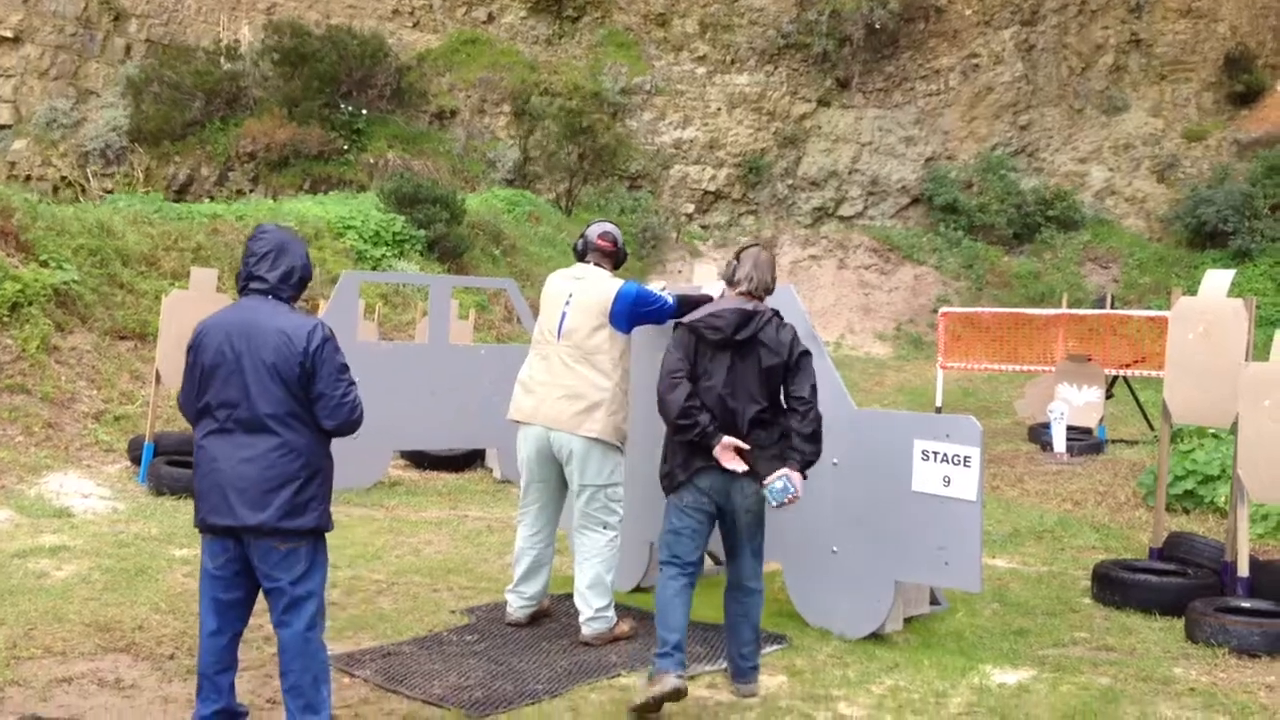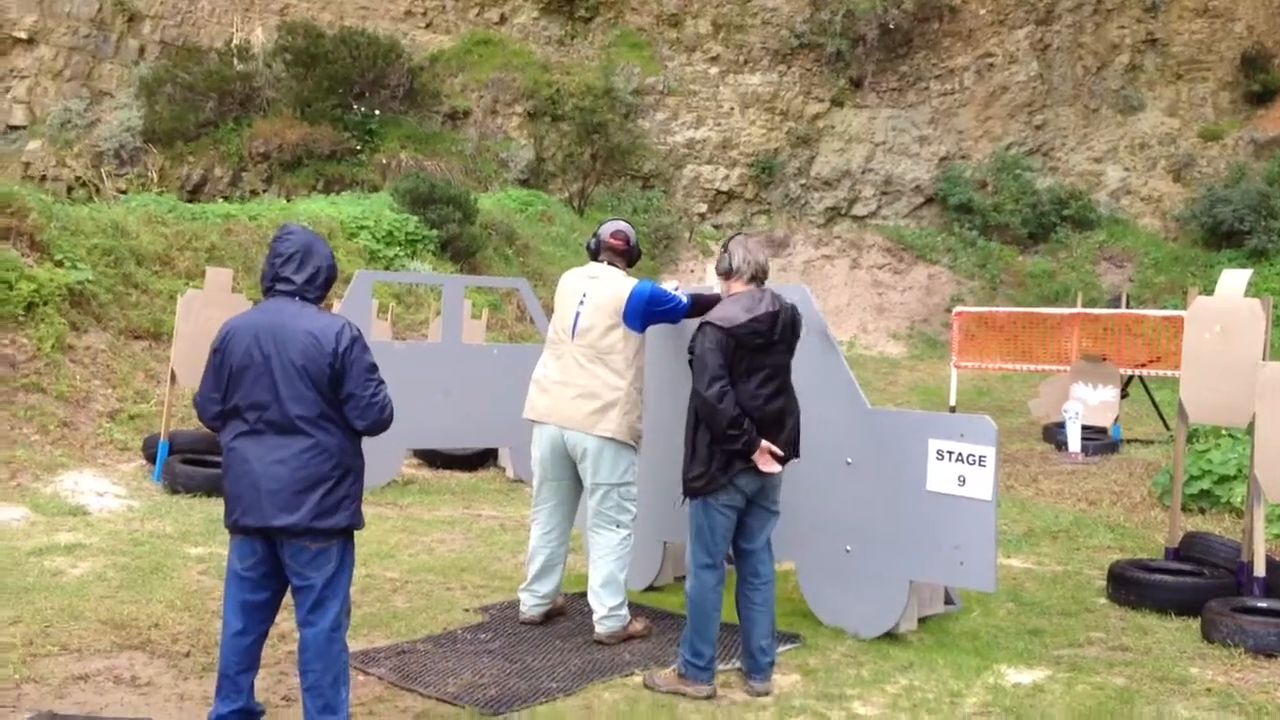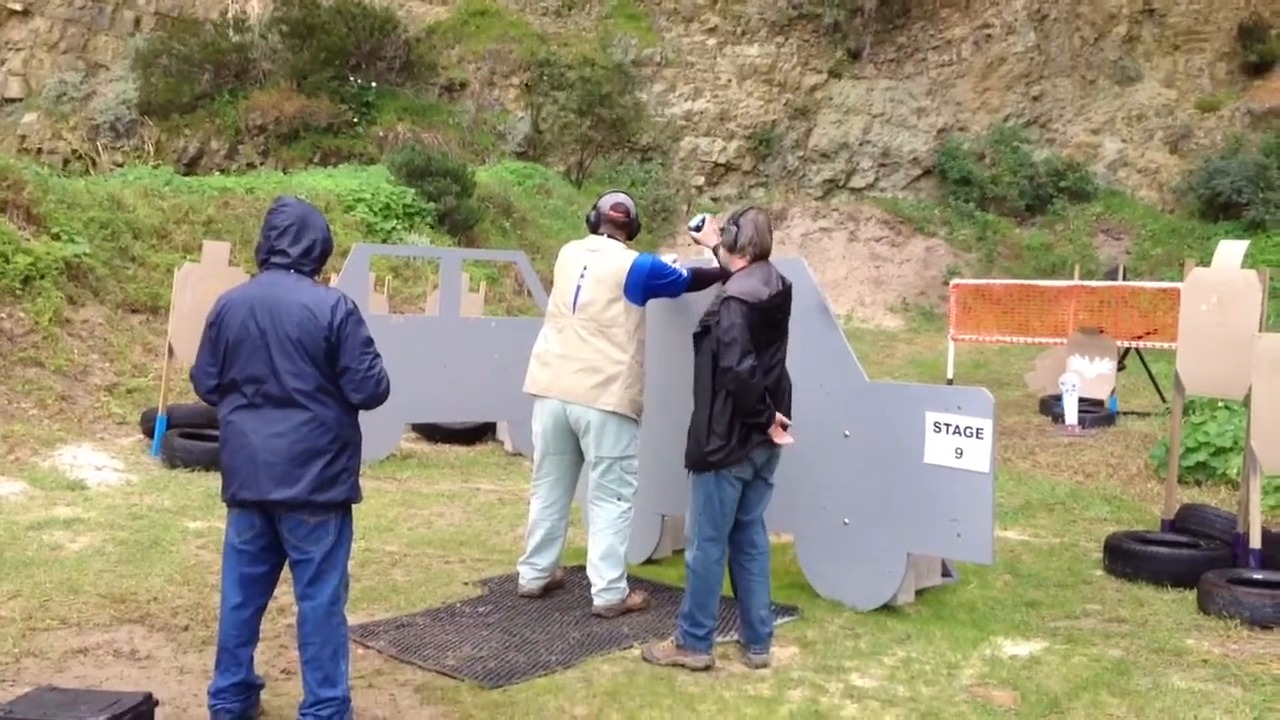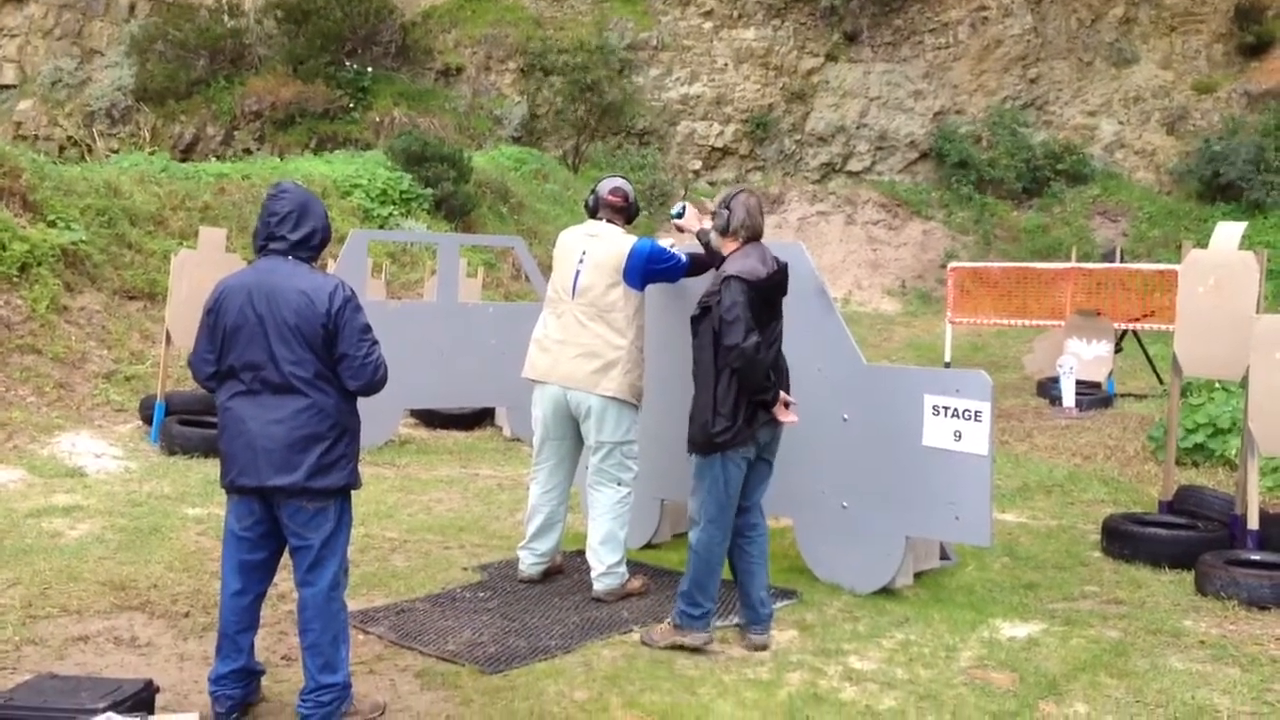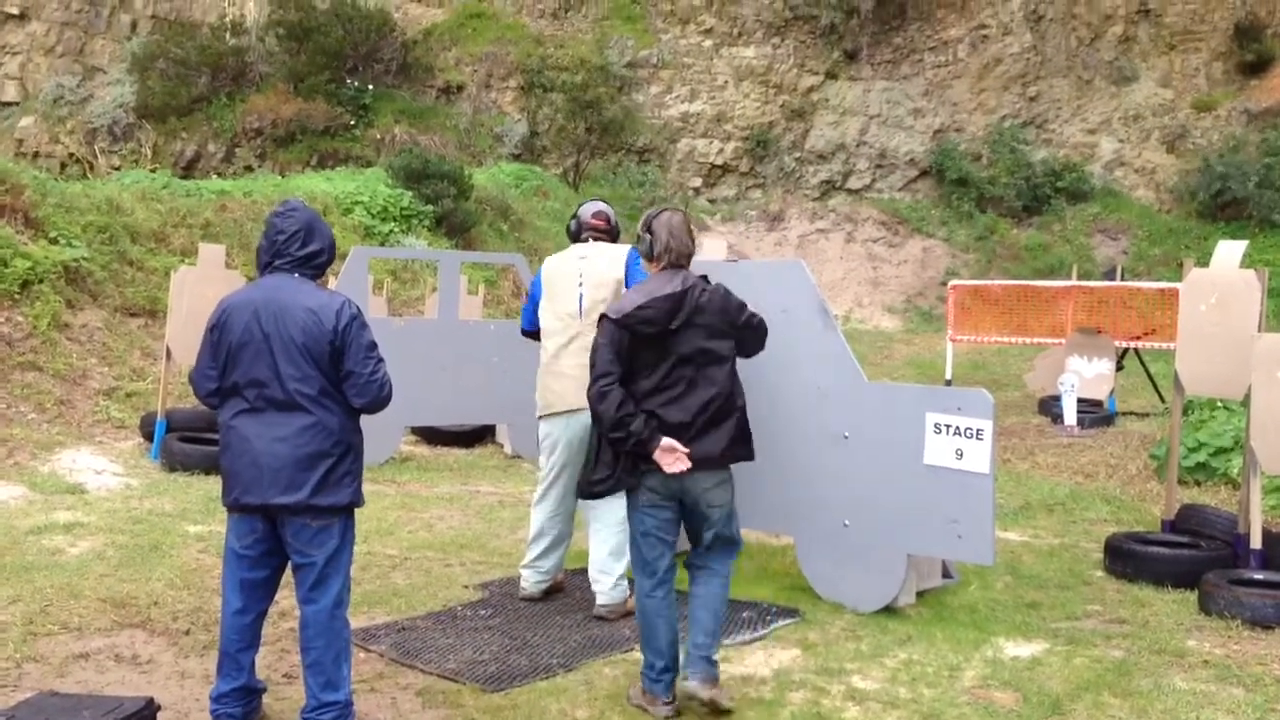
dt=1s
person 1, frame 1
left shoulder: (208, 330)
right shoulder: (309, 333)
left elbow: (191, 408)
right elbow: (343, 417)
left hip: (221, 500)
right hip: (285, 504)
left knee: (220, 617)
right knee: (298, 622)
person 1, frame 2
left shoulder: (233, 331)
right shoulder: (337, 334)
left elbow: (209, 411)
right elbow: (374, 416)
right wrist: (330, 413)
left hip: (250, 501)
right hip: (316, 504)
left knee: (243, 617)
right knee: (321, 623)
person 1, frame 3
left shoulder: (229, 305)
right shoulder: (333, 307)
left elbow: (205, 384)
right elbow: (369, 390)
right wrist: (326, 386)
left hip: (247, 475)
right hip: (313, 478)
left knee: (241, 592)
right knee: (319, 598)
person 1, frame 4
left shoulder: (227, 291)
right shoulder: (330, 293)
left elbow: (204, 370)
right elbow: (367, 376)
right wrist: (326, 371)
left hip: (247, 462)
right hip: (312, 463)
left knee: (241, 577)
right knee: (320, 582)
person 1, frame 5
left shoulder: (230, 308)
right shoulder: (337, 311)
left elbow: (205, 387)
right elbow: (373, 394)
left hip: (248, 479)
right hip: (315, 482)
left knee: (242, 597)
right knee: (322, 601)
person 2, frame 1
left shoulder: (693, 327)
right shoulder: (784, 337)
left elbow: (671, 391)
right elbow: (804, 406)
left wrist: (710, 438)
right wrist: (795, 464)
left hip: (695, 468)
right hip: (751, 472)
left knee: (676, 567)
right knee: (746, 575)
left ankle: (668, 668)
right ankle: (744, 673)
person 2, frame 2
left shoulder: (718, 325)
right shoulder: (785, 317)
left elbow: (712, 396)
left wrist: (746, 444)
left hip: (723, 465)
right hip: (768, 463)
left knee: (706, 569)
right knee: (758, 565)
left ankle: (695, 673)
right ankle: (759, 670)
person 2, frame 3
left shoulder: (734, 300)
right shoulder: (775, 287)
left elbow: (738, 371)
left wrist: (763, 419)
left hip: (729, 438)
right hip: (761, 439)
left knee: (708, 541)
right knee: (750, 535)
left ankle: (693, 642)
right ankle: (757, 641)
person 2, frame 4
left shoulder: (733, 280)
right shoulder: (763, 268)
left elbow: (743, 349)
left wrist: (768, 397)
right wrist: (701, 232)
left hip: (733, 419)
right hip: (762, 420)
left knee: (710, 521)
right knee: (749, 519)
left ankle: (691, 622)
right ankle: (756, 624)
person 2, frame 5
left shoulder: (621, 315)
right shoulder: (719, 303)
left elbow: (604, 392)
right elbow: (754, 339)
left wrist: (647, 441)
right wrist: (748, 316)
left hip: (649, 466)
right hip: (708, 460)
left knee: (653, 574)
right knee: (714, 559)
right ankle: (701, 671)
person 3, frame 1
left shoulder: (554, 283)
right shoulder: (620, 294)
right elbow: (678, 306)
right wrist: (714, 299)
left hip: (534, 415)
right hip: (587, 424)
left knee: (534, 515)
right knee: (596, 524)
left ankle: (523, 603)
right ankle: (597, 621)
person 3, frame 2
left shoulder: (568, 282)
right shoulder: (634, 294)
right elbow: (691, 306)
left wrist: (660, 292)
left hip: (550, 415)
right hip: (600, 424)
left knee: (549, 513)
right knee: (610, 523)
left ankle: (536, 601)
right ankle: (611, 620)
person 3, frame 3
left shoulder: (567, 255)
right shoulder: (635, 267)
right elbow: (688, 280)
right wrist: (727, 271)
left hip: (551, 389)
right hip: (603, 397)
left knee: (549, 486)
right knee: (610, 496)
left ankle: (535, 574)
right ankle: (609, 593)
person 3, frame 4
left shoulder: (566, 240)
right shoulder: (635, 251)
right elbow: (691, 265)
left hip: (551, 376)
right hip: (604, 383)
left knee: (549, 472)
right knee: (610, 480)
left ankle: (534, 559)
right ankle: (609, 578)
person 3, frame 5
left shoulder: (549, 267)
right shoulder: (626, 258)
left elbow: (531, 329)
left hip: (561, 400)
left knee: (554, 493)
right knee: (612, 497)
left ankle: (536, 578)
right ankle: (611, 595)
